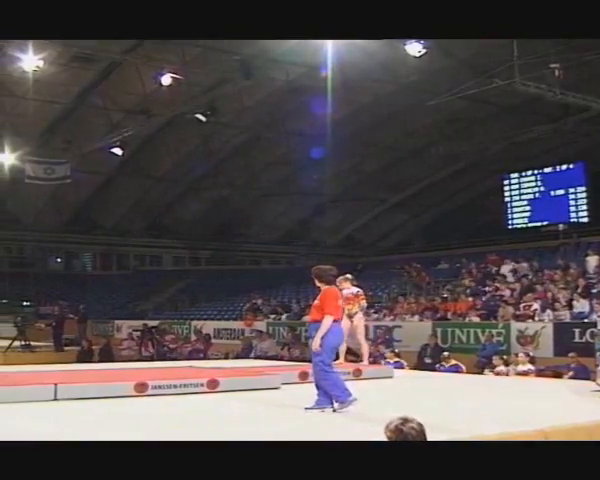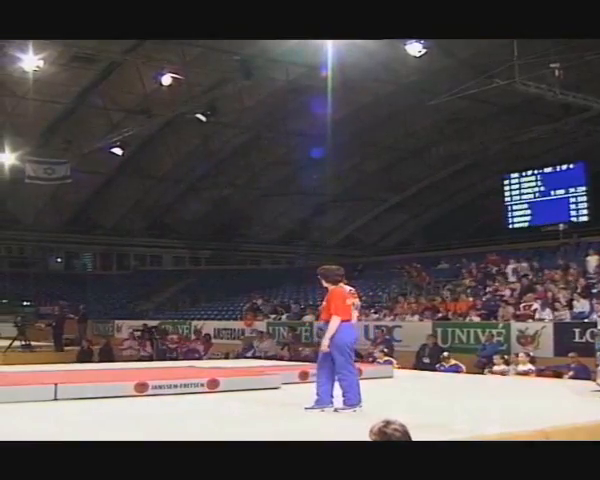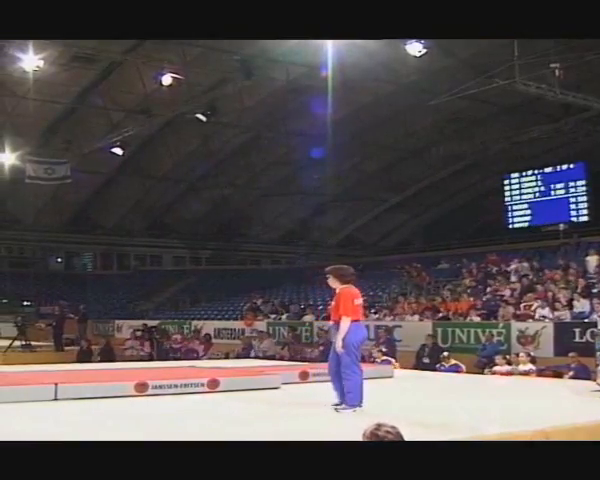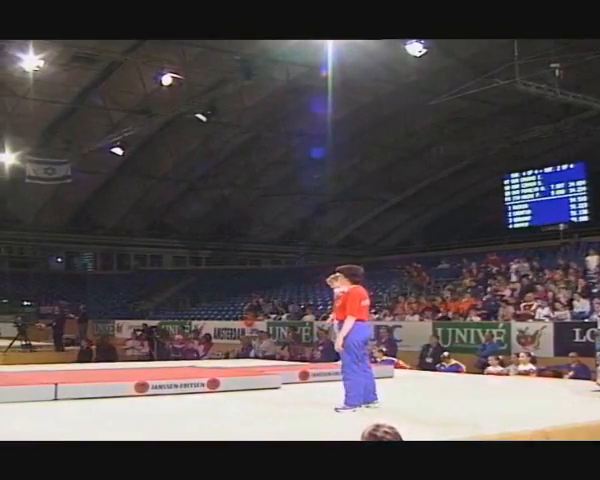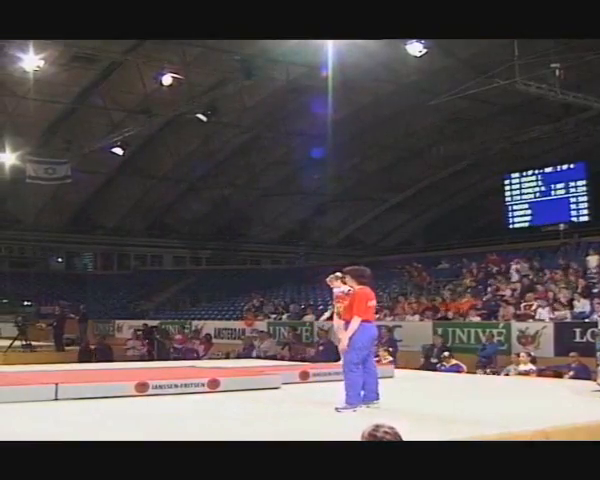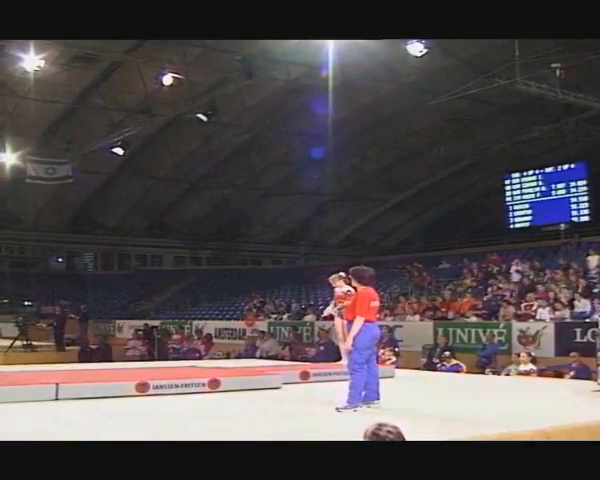
dt=0.4s
person 1, frame 1
left shoulder: (330, 292)
right shoulder: (327, 292)
left elbow: (329, 317)
left wrist: (317, 337)
left hip: (327, 333)
right hip: (323, 333)
left knee: (324, 368)
right knee: (319, 369)
left ankle: (345, 398)
right ankle: (324, 401)
person 1, frame 2
left shoulder: (336, 293)
right shoulder: (340, 291)
left elbow: (336, 318)
left wrist: (326, 338)
left hip: (340, 332)
right hip: (338, 332)
left knee: (344, 368)
right knee: (324, 367)
left ankle: (352, 402)
right ankle: (324, 401)
person 1, frame 3
left shoulder: (345, 292)
right shoulder: (351, 291)
left elbow: (346, 318)
left wrist: (339, 338)
left hip: (349, 332)
right hip: (351, 331)
left knee: (349, 368)
right knee: (335, 366)
left ankle: (353, 402)
right ankle: (345, 398)
person 1, frame 4
left shoulder: (353, 293)
right shoulder: (360, 291)
left elbow: (351, 318)
left wrist: (340, 337)
left hip: (353, 331)
right hip: (362, 329)
left knee: (351, 367)
right knee: (363, 365)
left ankle: (352, 402)
right ankle: (370, 398)
person 1, frame 5
left shoulder: (360, 293)
right shoulder: (367, 292)
left elbow: (357, 318)
left wrist: (346, 337)
left hip: (360, 331)
right hip: (368, 330)
left knee: (351, 366)
right knee: (368, 365)
left ankle: (352, 402)
right ankle: (371, 398)
person 1, frame 6
left shoulder: (363, 294)
right shoulder: (371, 292)
left elbow: (360, 318)
left wrist: (350, 337)
left hip: (363, 331)
right hip: (371, 330)
left knee: (357, 366)
right knee: (370, 365)
left ankle: (354, 401)
right ankle: (371, 397)
